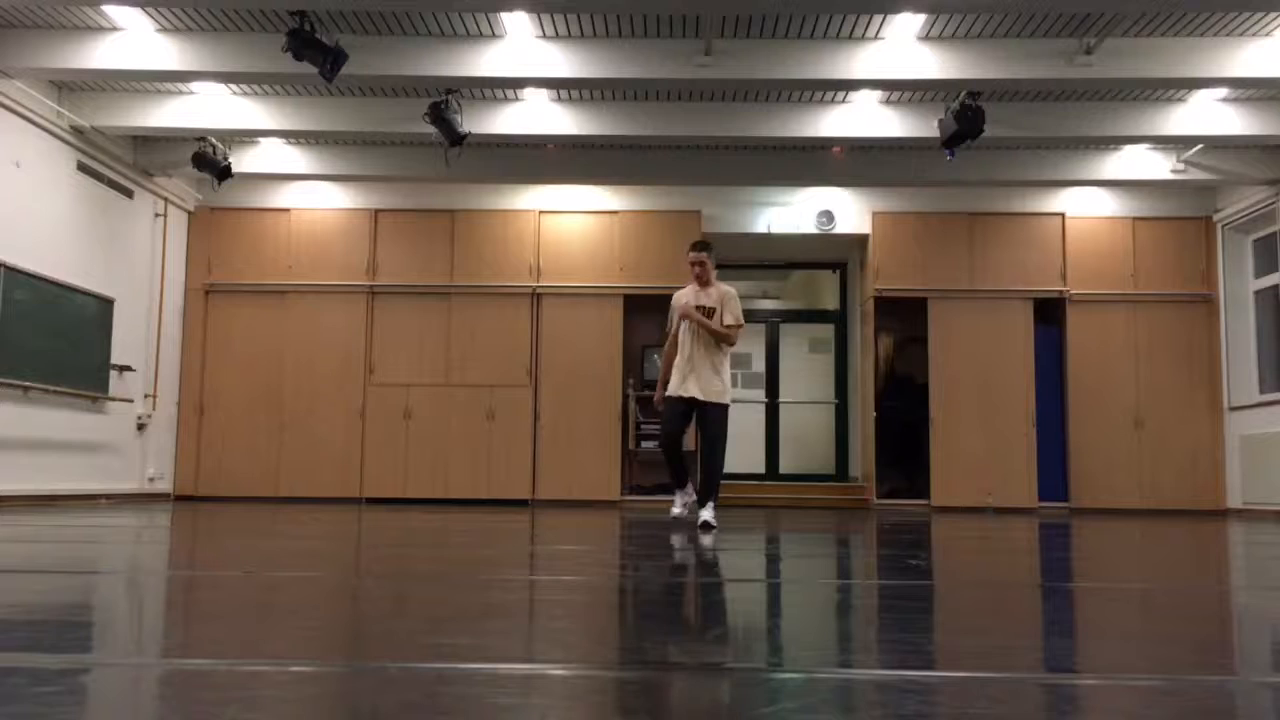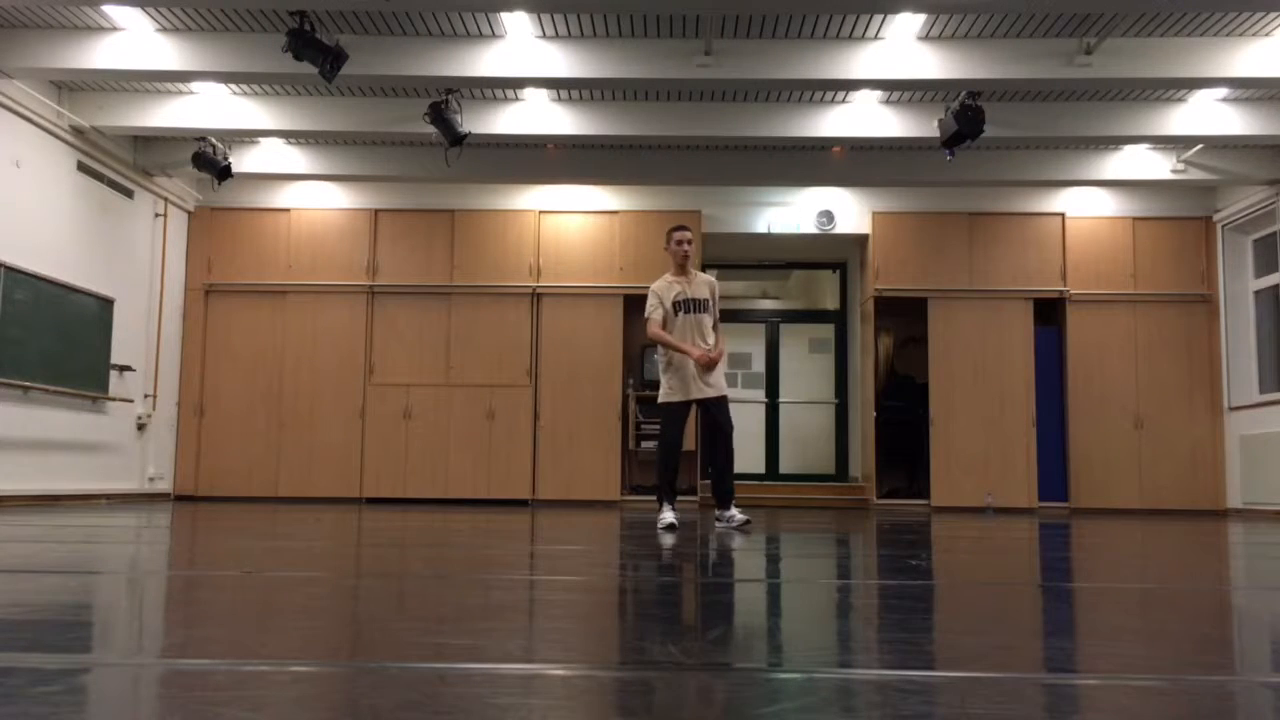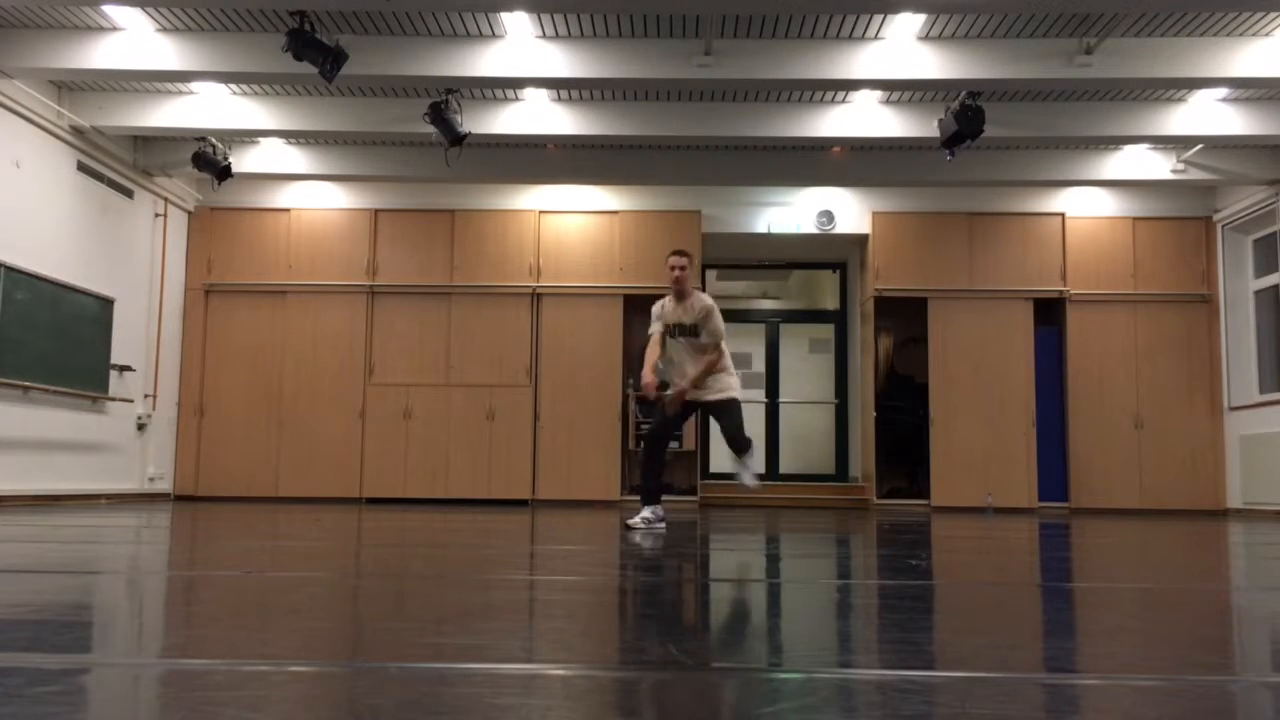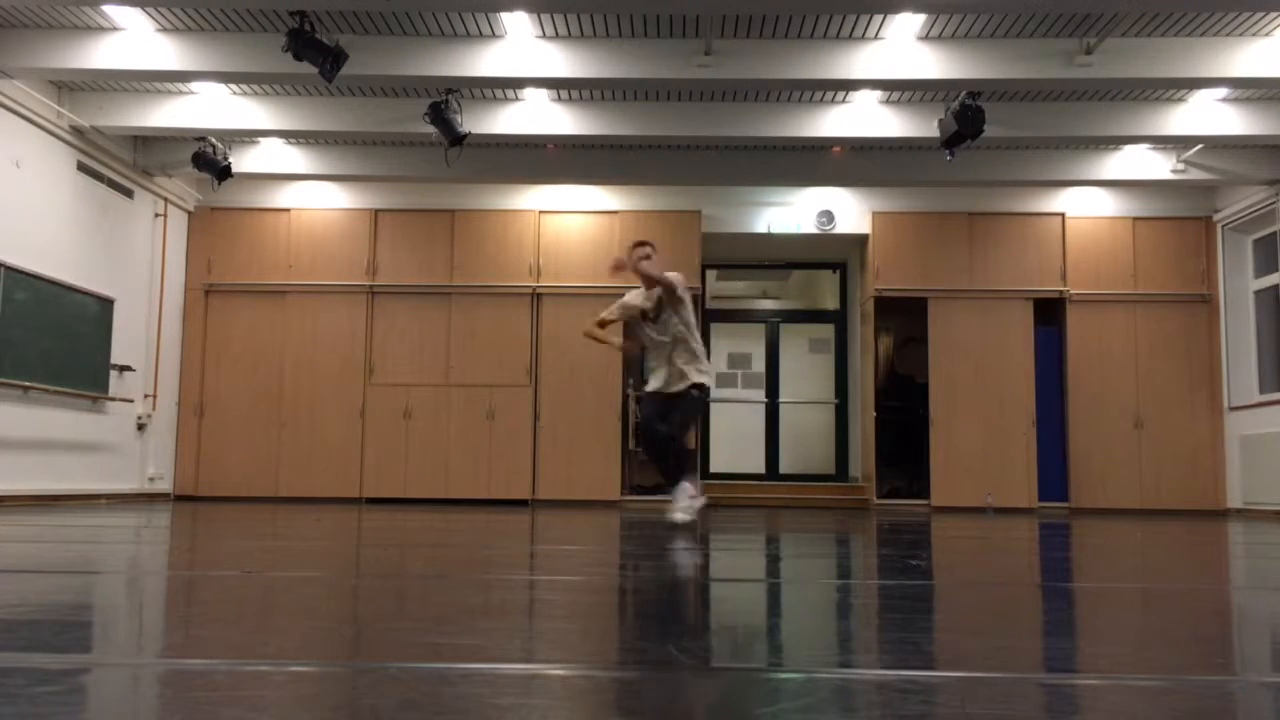
dt=1s
person 1, frame 1
left shoulder: (726, 294)
right shoulder: (679, 297)
left elbow: (731, 337)
right elbow: (671, 343)
left wrist: (697, 318)
right wrist: (661, 386)
left hip: (714, 387)
right hip: (680, 385)
left knee: (712, 445)
right knee: (669, 439)
left ankle: (707, 505)
right ankle: (684, 490)
person 1, frame 2
left shoulder: (709, 284)
right shoulder: (660, 288)
right elbow: (653, 331)
left wrist: (719, 350)
right wrist: (690, 351)
left hip: (710, 378)
right hip: (675, 380)
left knee: (722, 438)
right knee: (670, 443)
left ankle: (725, 508)
right ankle: (667, 507)
person 1, frame 3
left shoulder: (705, 304)
right shoulder: (659, 308)
left elbow: (715, 354)
right elbow: (654, 344)
left wrist: (687, 386)
right wrist: (647, 372)
left hip: (717, 384)
right hip: (680, 387)
left knee: (735, 438)
right knee: (654, 441)
left ankle: (742, 455)
right ankle: (651, 509)
person 1, frame 4
left shoulder: (673, 283)
right shoulder: (631, 301)
left elbow: (664, 281)
right elbow: (591, 328)
left wrist: (632, 267)
right wrist: (613, 341)
left hip: (692, 376)
right hip: (659, 380)
left knee: (672, 434)
right knee: (648, 434)
left ankle: (688, 483)
right ankle: (683, 488)
